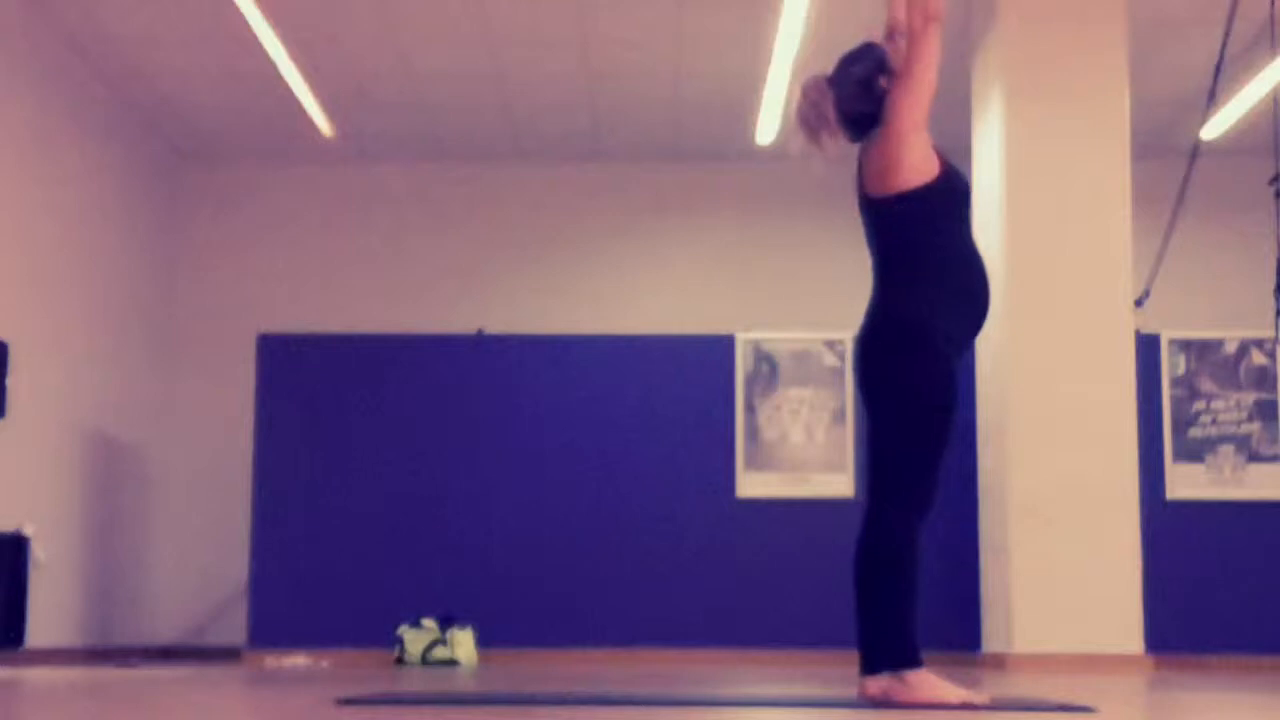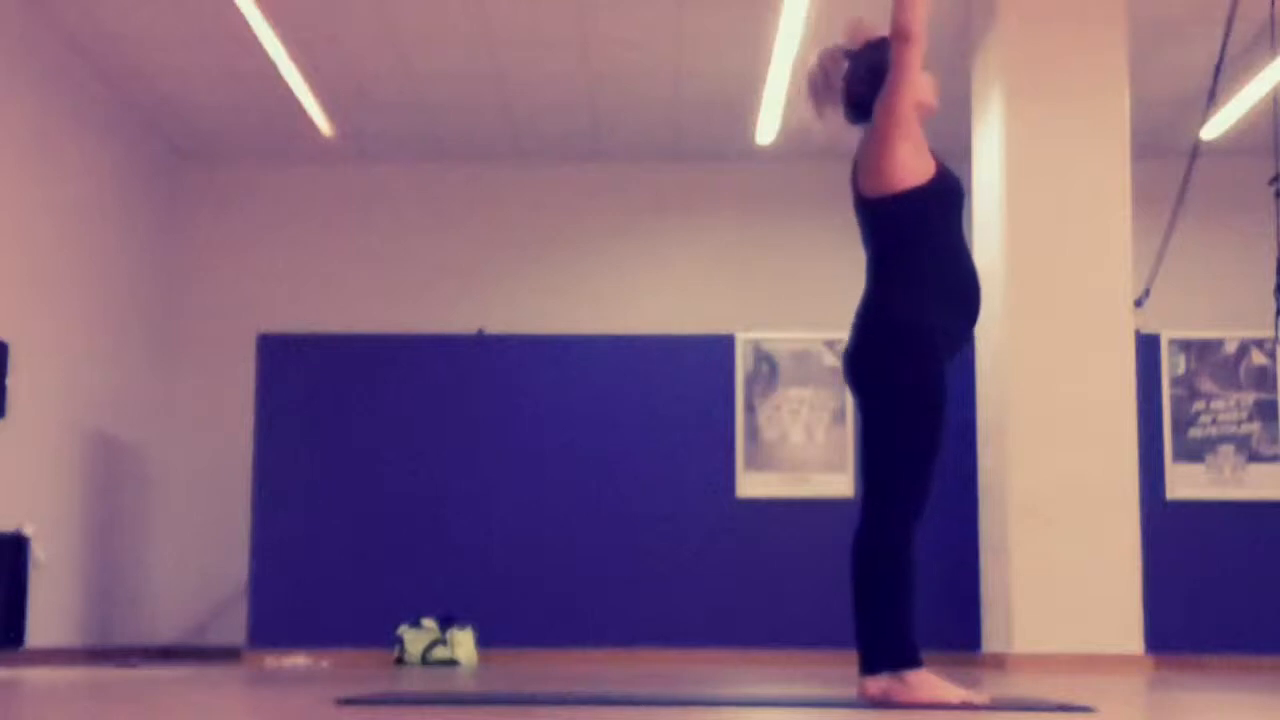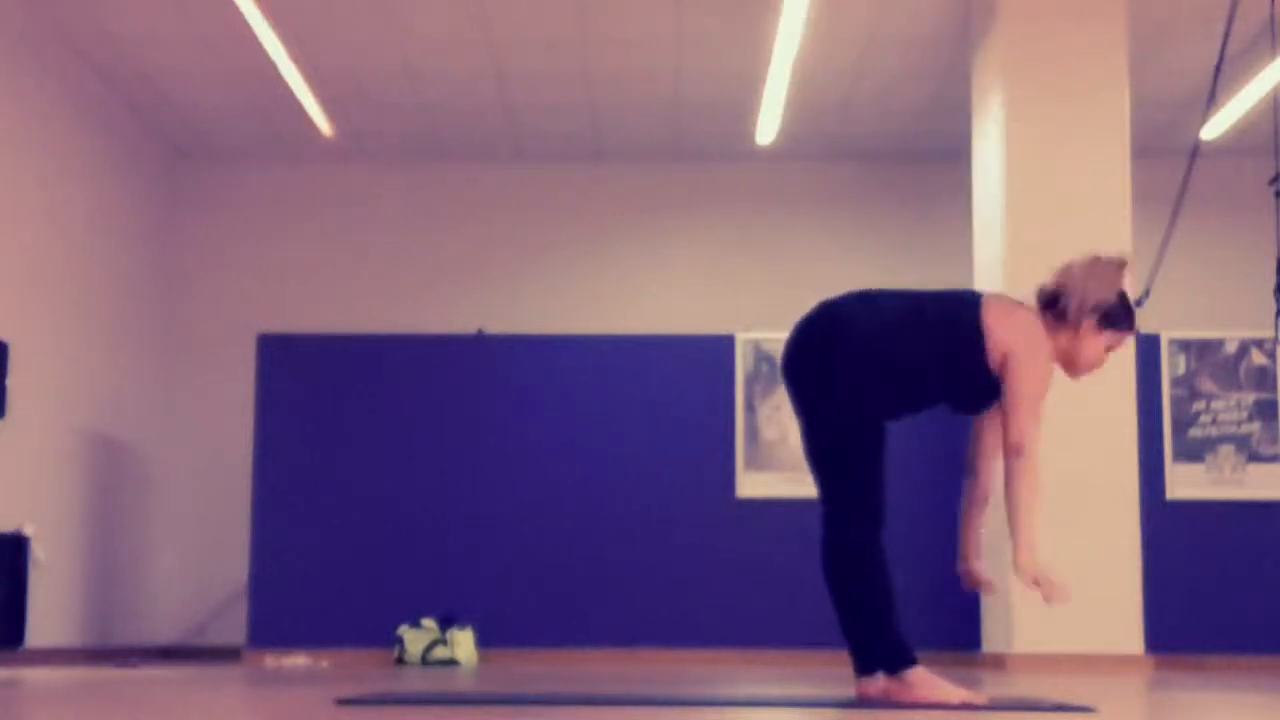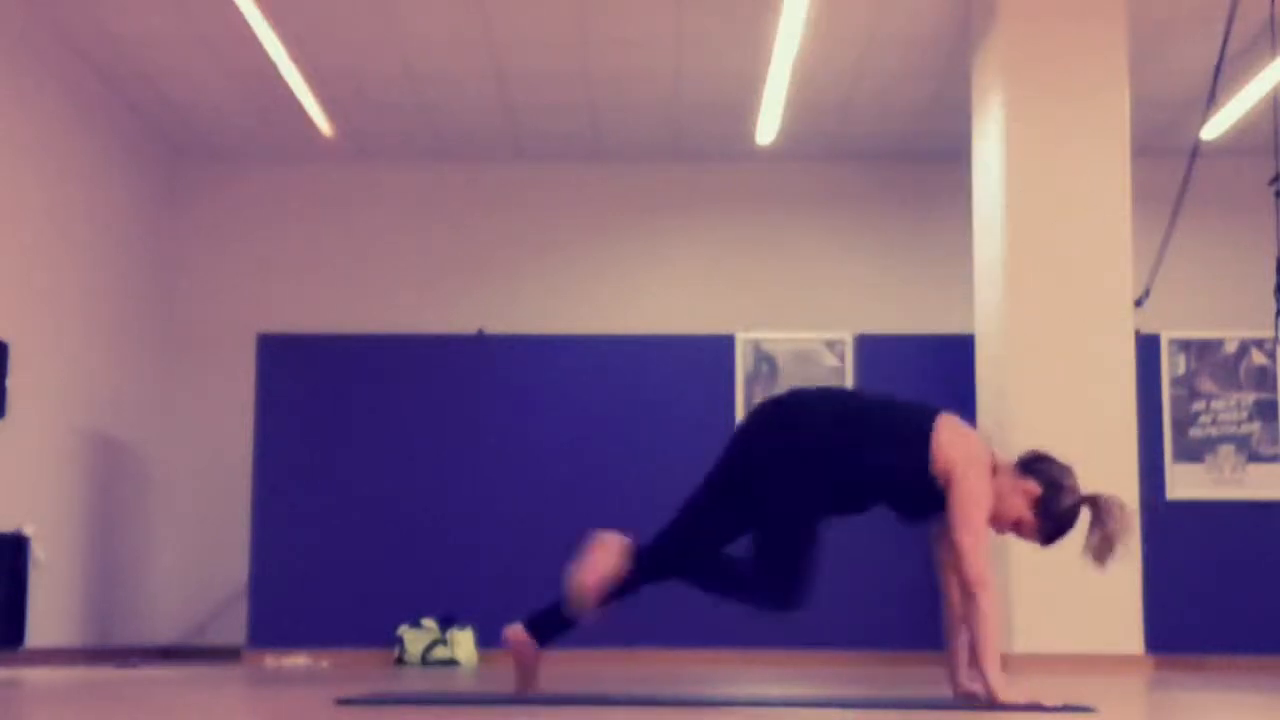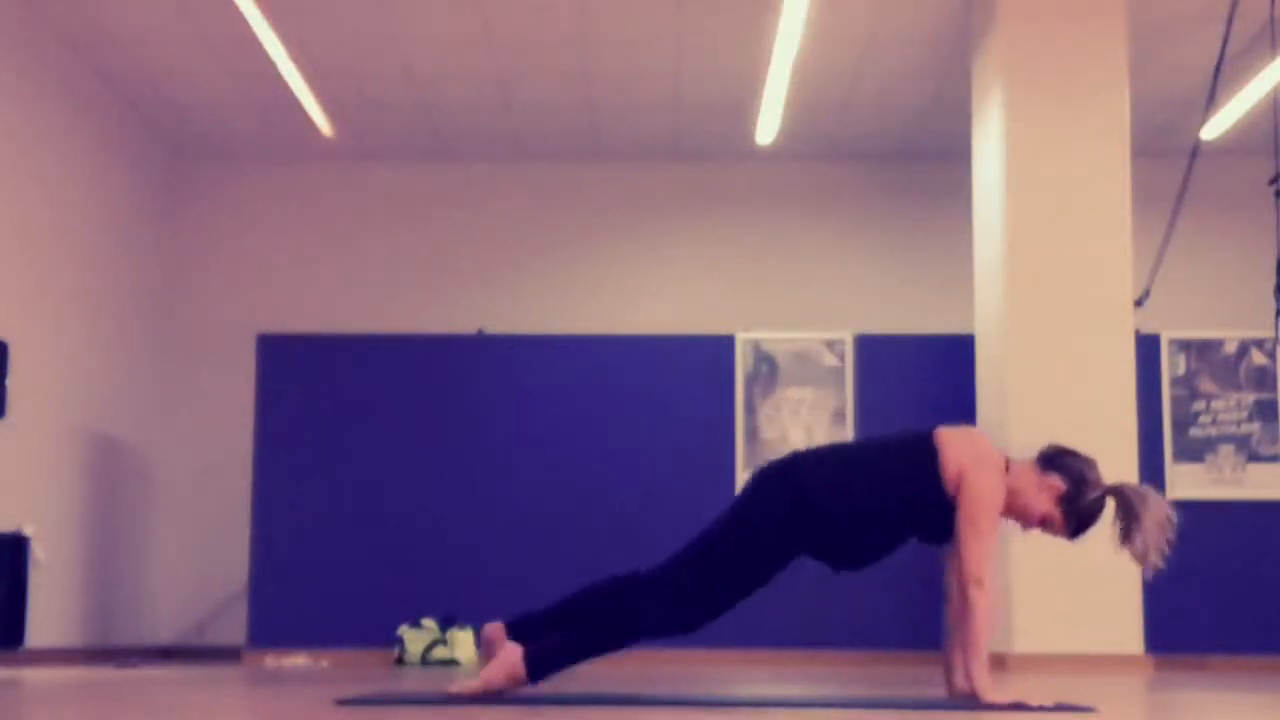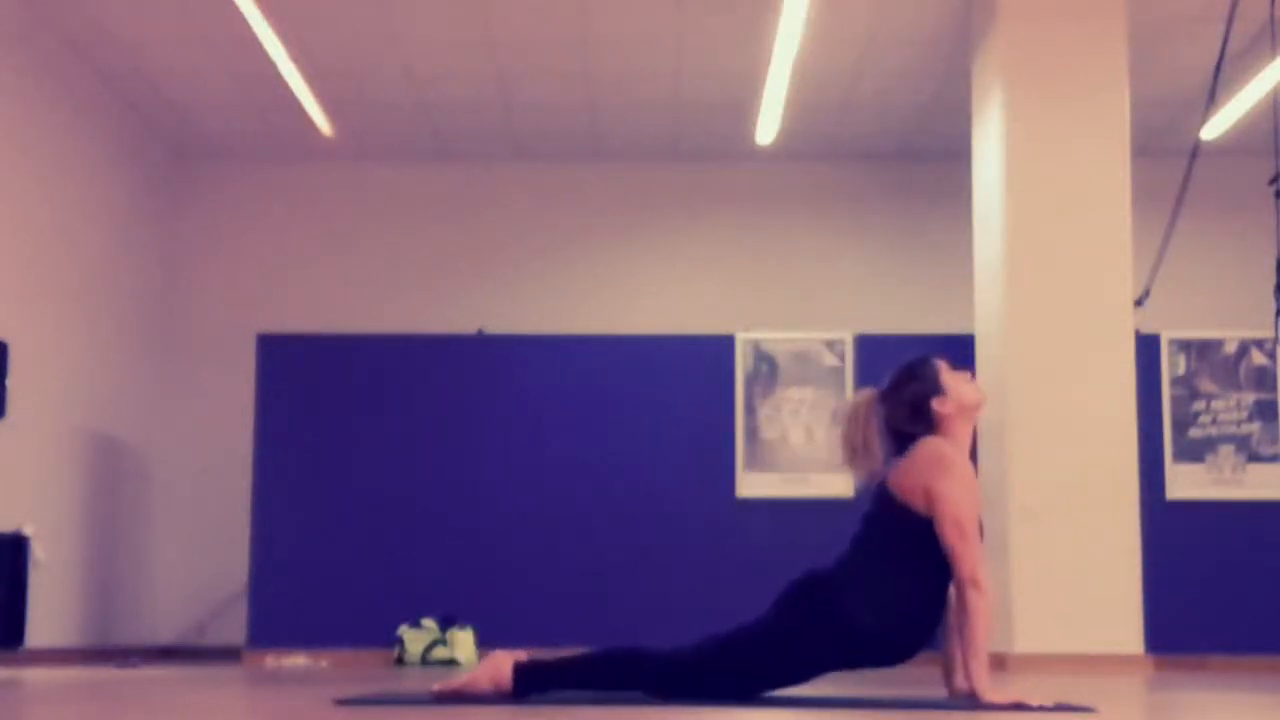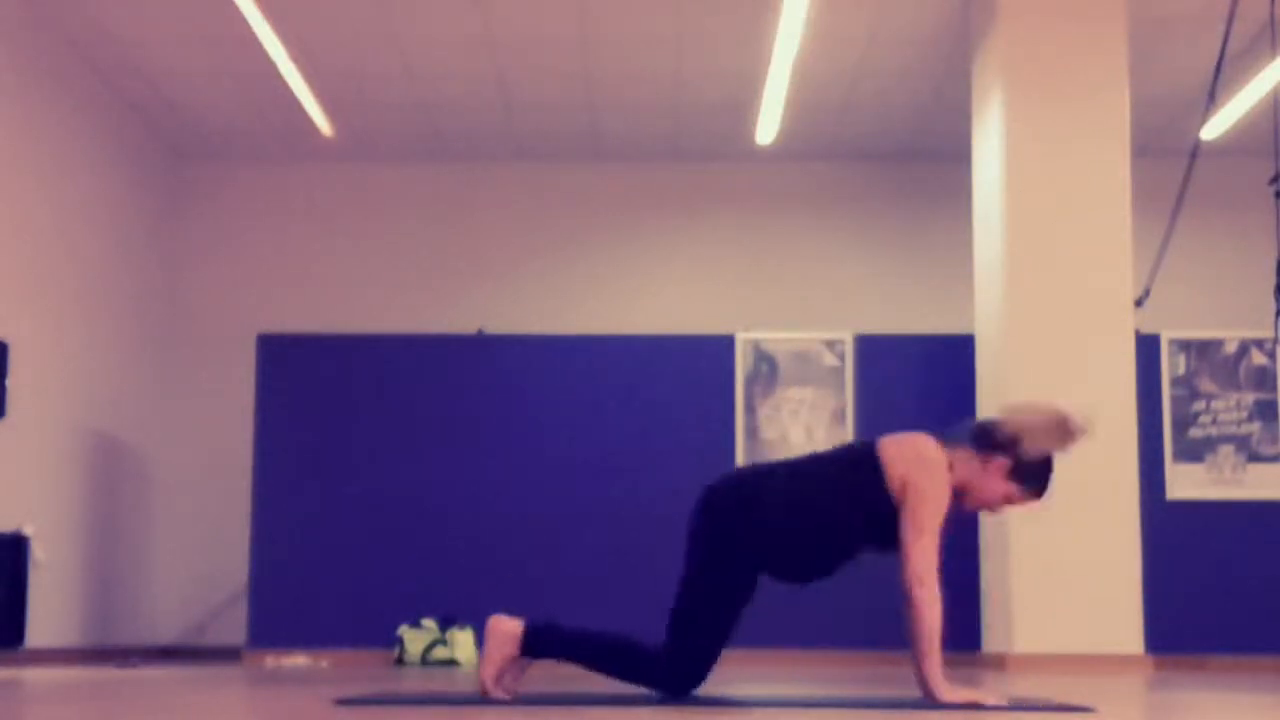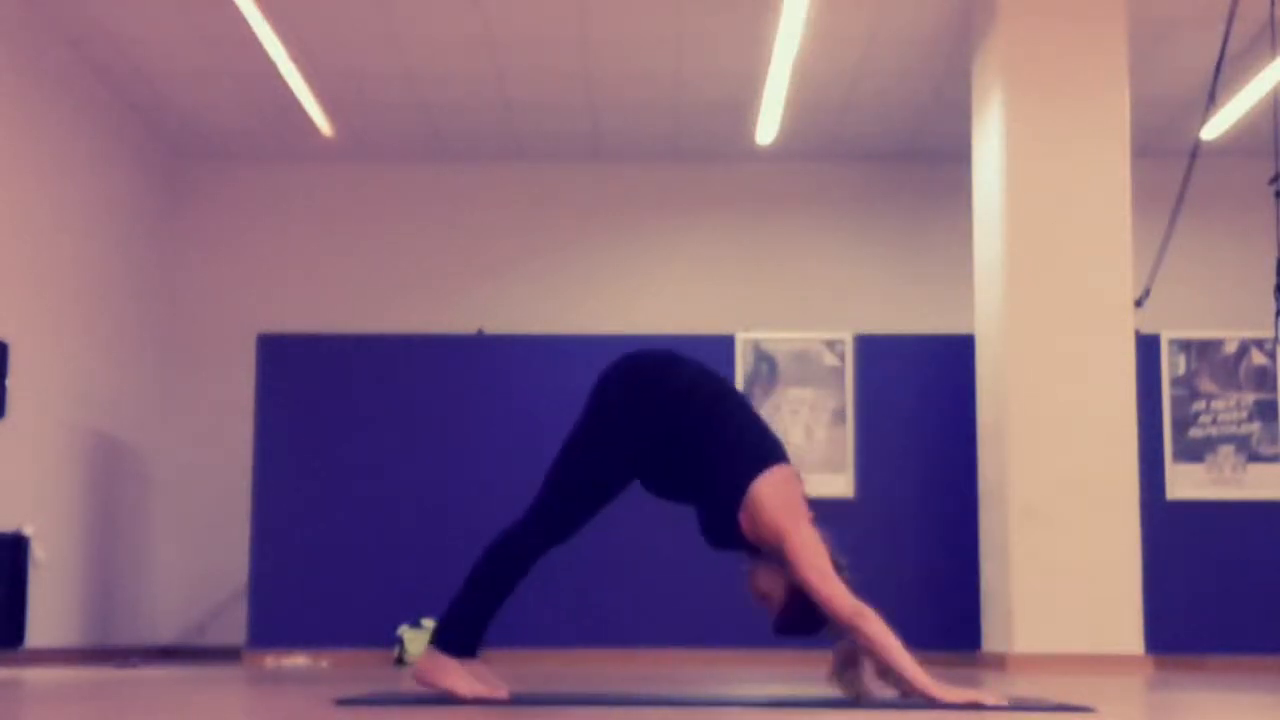
dt=0.3s
person 1, frame 1
left shoulder: (899, 152)
right shoulder: (896, 147)
left hip: (909, 349)
right hip: (913, 348)
left knee: (896, 509)
right knee: (901, 508)
left ankle: (884, 667)
right ankle: (897, 669)
person 1, frame 2
left shoulder: (893, 150)
right shoulder: (896, 142)
left elbow: (918, 95)
left hip: (901, 352)
right hip: (901, 351)
left knee: (891, 508)
right knee: (895, 508)
left ankle: (885, 666)
right ankle: (896, 671)
person 1, frame 3
left shoulder: (1014, 337)
right shoulder: (1030, 341)
left elbow: (984, 461)
right elbow: (1020, 451)
left wrist: (968, 545)
right wrist: (1025, 555)
left hip: (833, 354)
right hip: (841, 349)
left knee: (854, 519)
right knee: (855, 520)
left ankle: (877, 669)
right ankle: (894, 670)
person 1, frame 4
left shoulder: (966, 473)
right shoulder: (973, 471)
left elbow: (955, 582)
right elbow: (974, 580)
left wrist: (962, 671)
right wrist: (994, 682)
left hip: (793, 440)
right hip: (791, 440)
left knee: (679, 552)
right knee: (779, 585)
left ankle: (533, 632)
right ankle: (626, 556)
person 1, frame 5
left shoulder: (975, 476)
right shoulder: (985, 471)
left elbow: (958, 585)
right elbow: (975, 583)
left wrist: (958, 677)
right wrist: (982, 685)
left hip: (797, 497)
right hip: (794, 503)
left knee: (670, 596)
right knee: (673, 598)
left ankle: (515, 636)
right ankle: (524, 656)
person 1, frame 6
left shoulder: (928, 462)
right shoulder: (944, 464)
left elbow: (946, 579)
right elbow: (970, 581)
left wrist: (957, 675)
right wrist: (981, 684)
left hip: (833, 616)
right hip: (832, 622)
left knee: (681, 670)
right knee: (680, 676)
left ankle: (518, 668)
right ankle: (514, 673)
person 1, frame 7
left shoulder: (931, 466)
right shoulder: (931, 475)
left elbow: (922, 584)
right elbow: (921, 583)
left wrist: (932, 677)
right wrist: (937, 683)
left hip: (752, 517)
right hip: (741, 517)
left knee: (678, 671)
right knee: (682, 668)
right ankle: (524, 636)
person 1, frame 8
left shoulder: (787, 523)
right shoulder: (782, 529)
left elbow: (853, 614)
right elbow: (855, 616)
left wrist: (913, 680)
right wrist: (932, 688)
left hip: (662, 402)
right hip: (645, 396)
left knee: (551, 527)
right knee: (544, 526)
left ankle: (456, 651)
right ankle: (444, 655)
